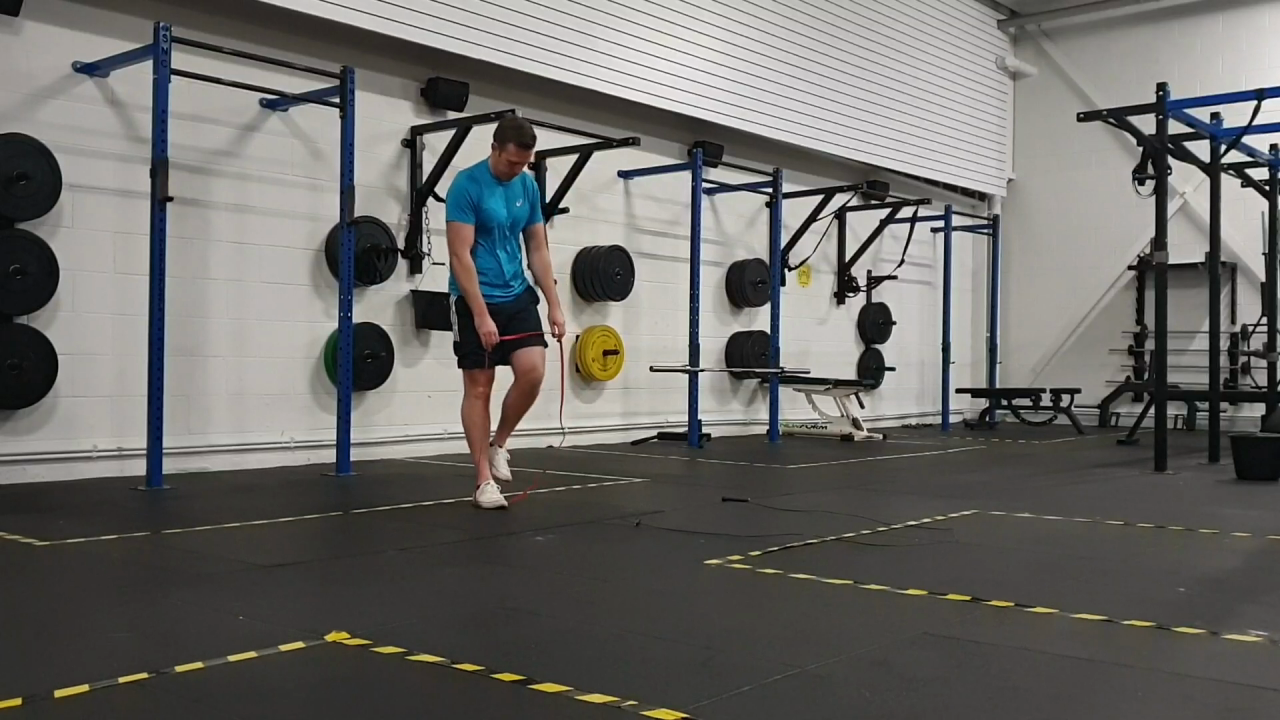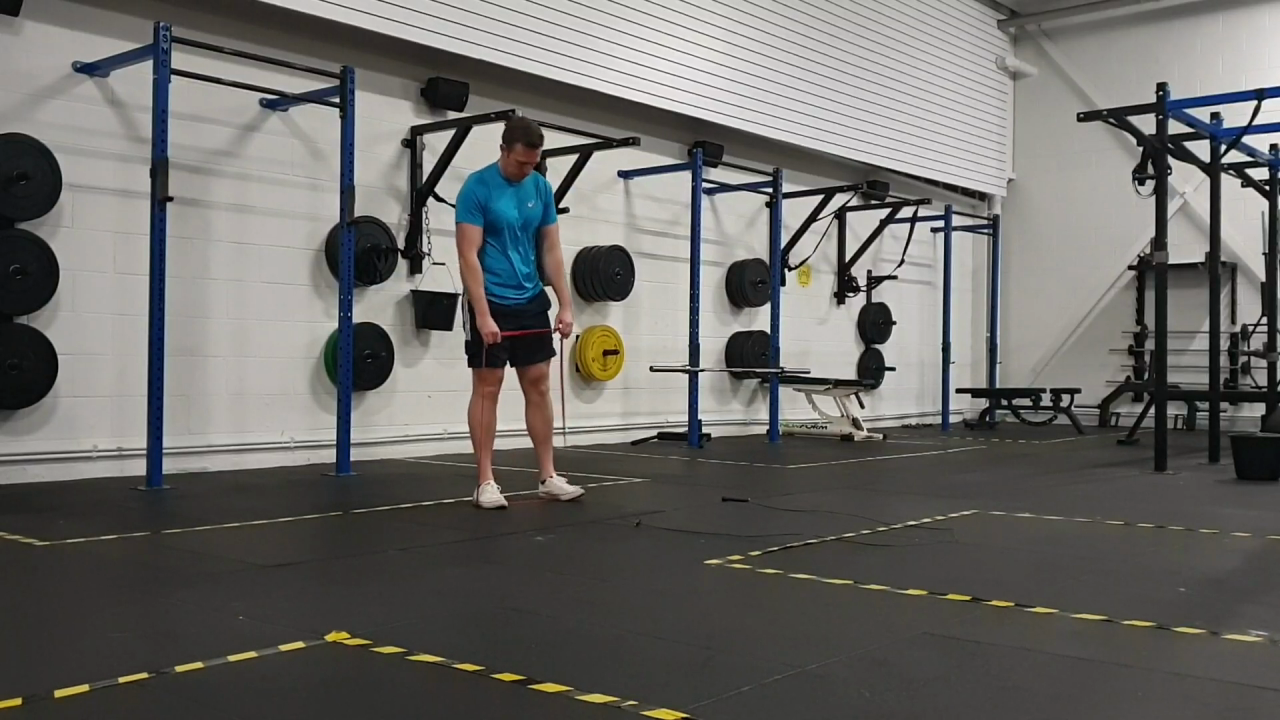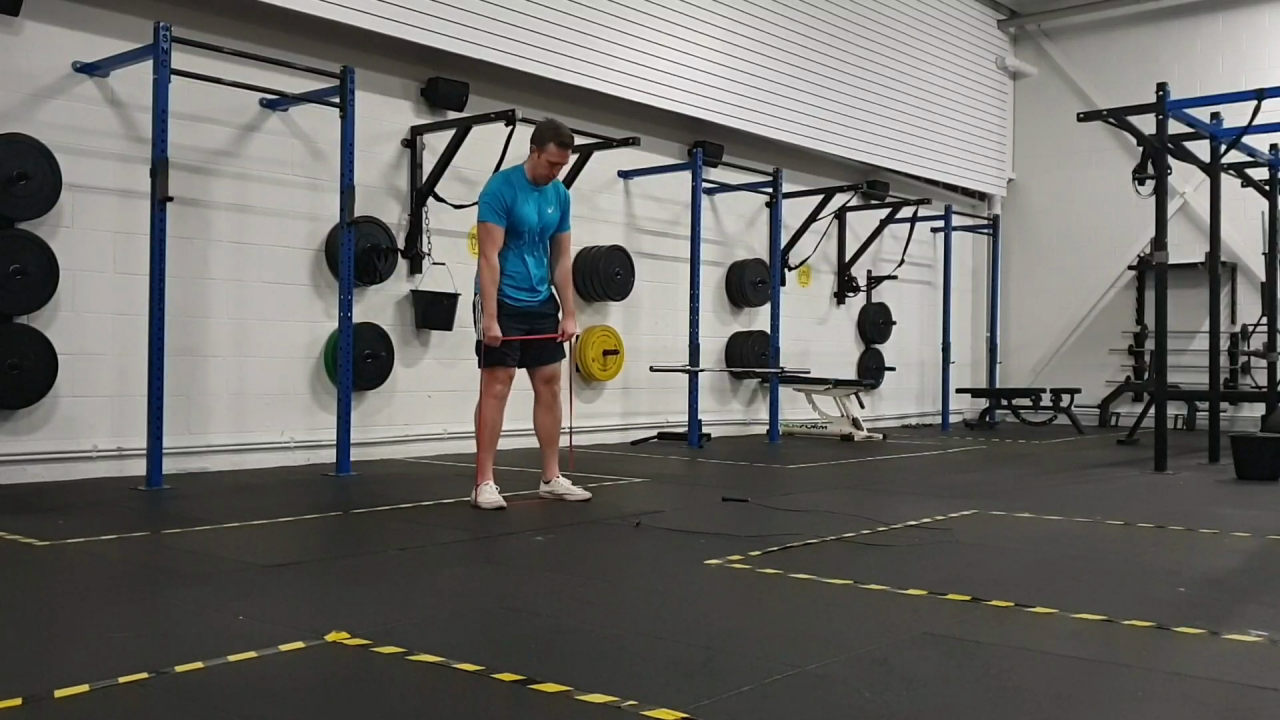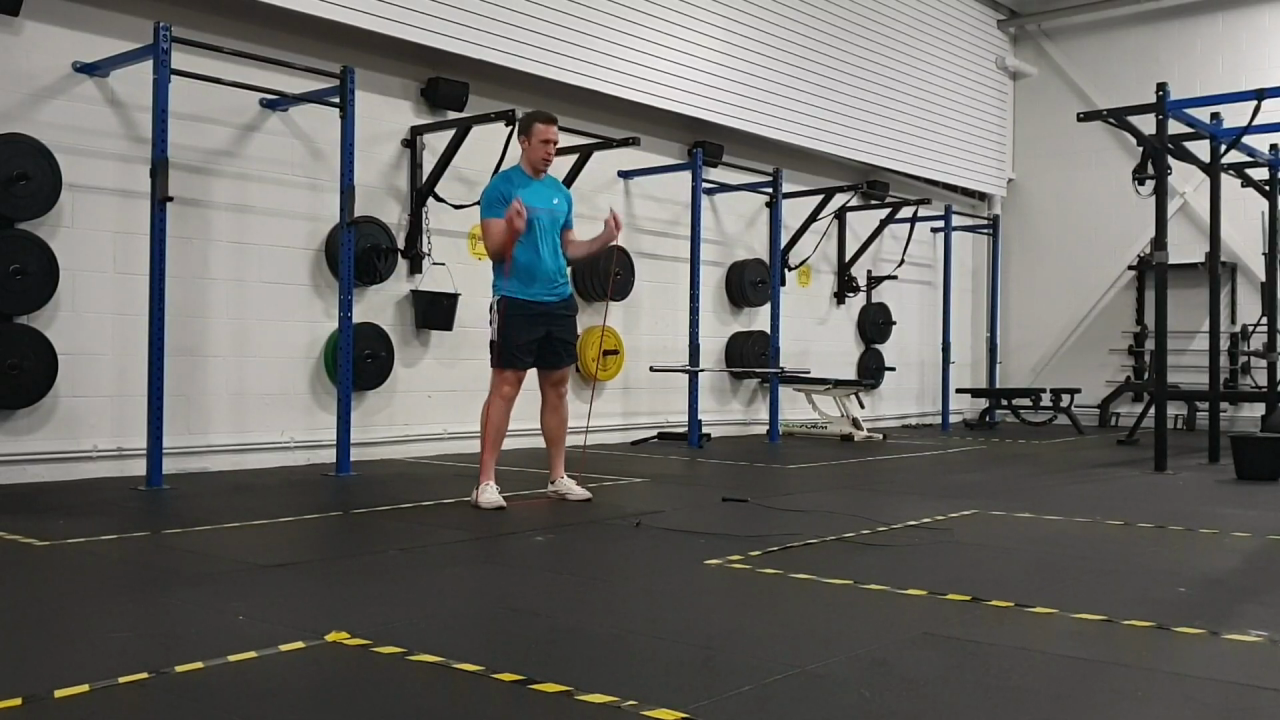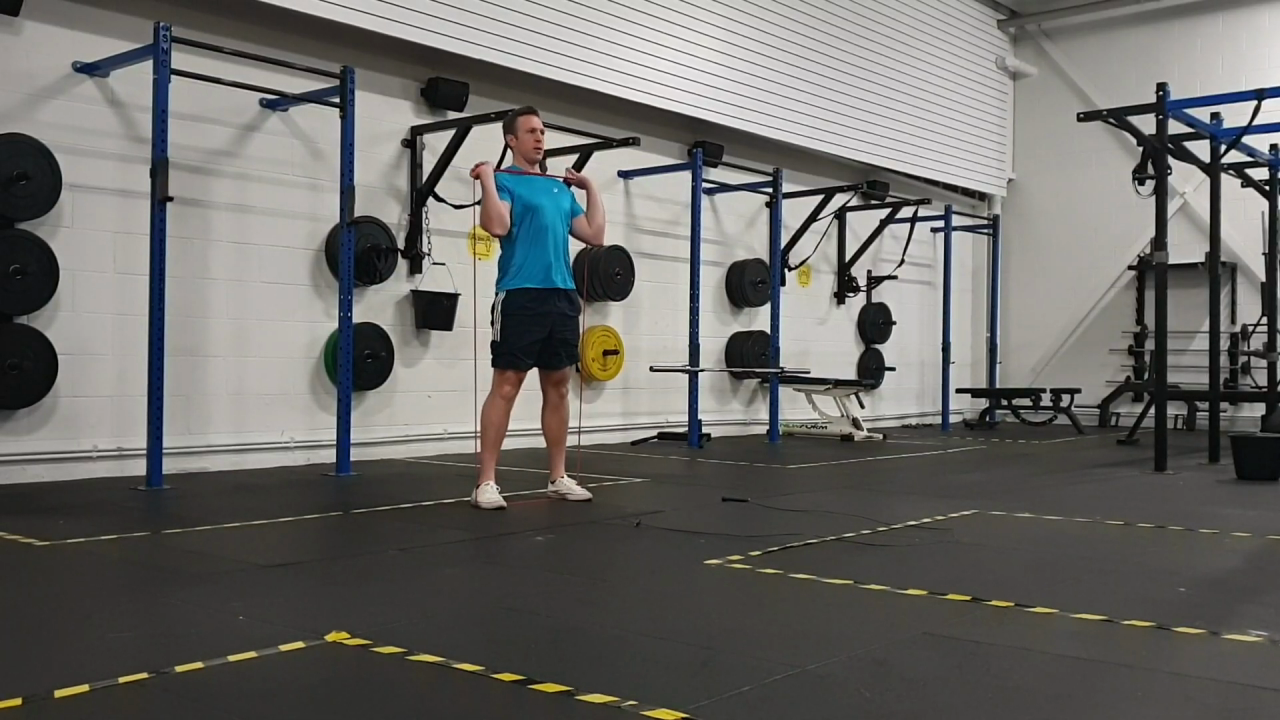
dt=0.7s
person 1, frame 1
left shoulder: (528, 187)
right shoulder: (467, 185)
left elbow: (538, 250)
right elbow: (460, 255)
left wrist: (554, 305)
right wrist: (481, 315)
left hip: (518, 295)
right hip: (475, 299)
left knee: (533, 370)
right knee: (479, 386)
left ankle: (498, 444)
right ankle: (484, 480)
person 1, frame 2
left shoulder: (541, 188)
right shoulder: (477, 188)
left elbow: (551, 251)
right elbow: (469, 256)
left wrist: (565, 305)
right wrist: (483, 314)
left hip: (531, 300)
right hip: (490, 301)
left knee: (538, 386)
right knee: (488, 386)
left ankle: (548, 476)
right ankle: (485, 481)
person 1, frame 3
left shoulder: (560, 195)
right shoulder: (501, 188)
left elbow: (561, 259)
right elbow: (489, 256)
left wrist: (569, 313)
right wrist: (489, 317)
left hip: (541, 303)
right hip: (503, 302)
left knee: (550, 386)
right knee: (497, 387)
left ankle: (552, 477)
right ankle: (484, 482)
person 1, frame 4
left shoulder: (560, 192)
right shoulder: (502, 186)
right elbow: (494, 248)
left wrist: (603, 239)
right wrist: (512, 229)
left hip: (560, 302)
right hip: (517, 302)
left knee: (557, 388)
right knee: (505, 387)
left ankle: (558, 477)
right ankle: (486, 481)
person 1, frame 5
left shoulder: (560, 189)
right shoulder: (504, 181)
left elbow: (595, 235)
right elbow: (497, 226)
left wrist: (590, 189)
right wrist: (487, 180)
left hip: (562, 296)
right hip: (520, 296)
left knee: (558, 387)
right knee: (505, 386)
left ankle: (558, 477)
right ankle: (486, 482)
